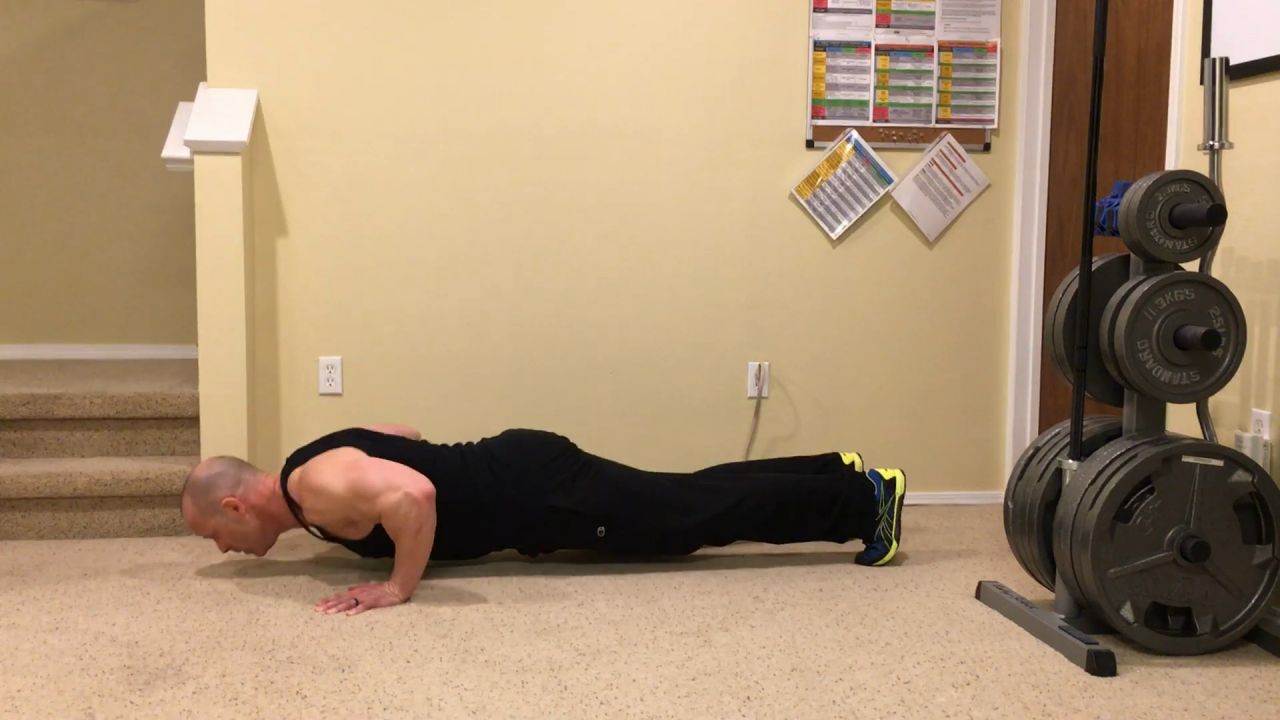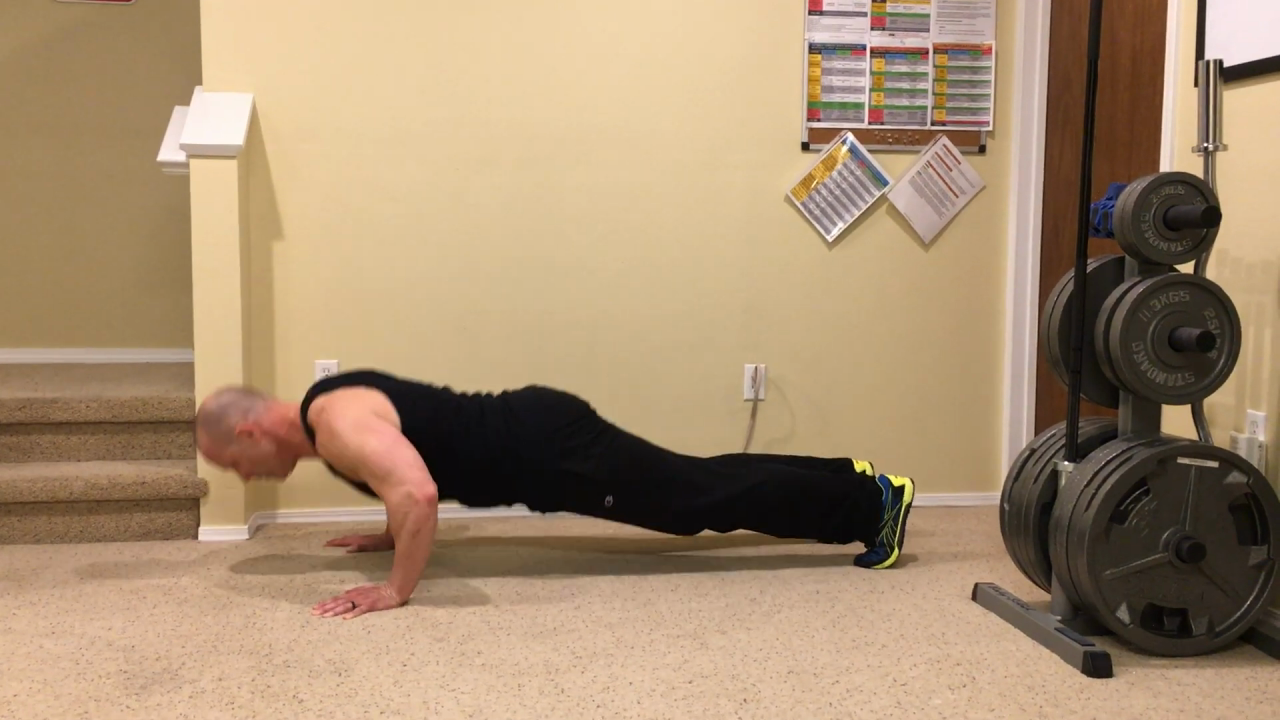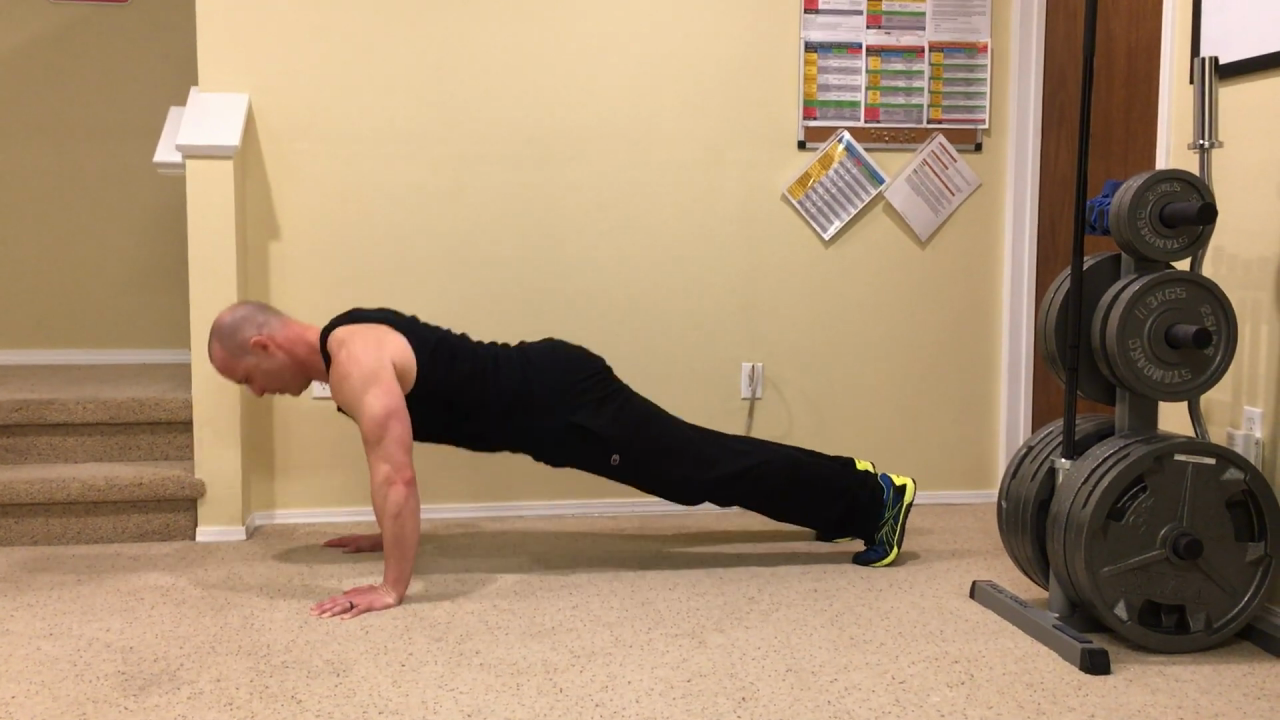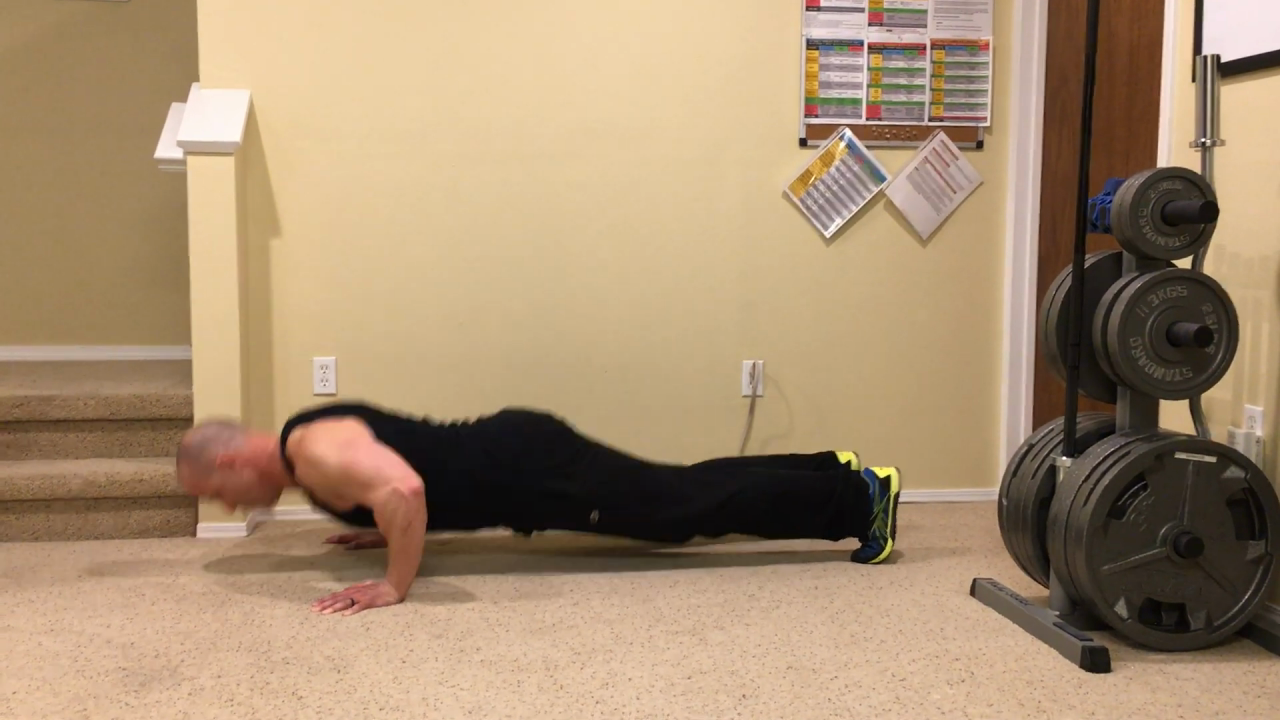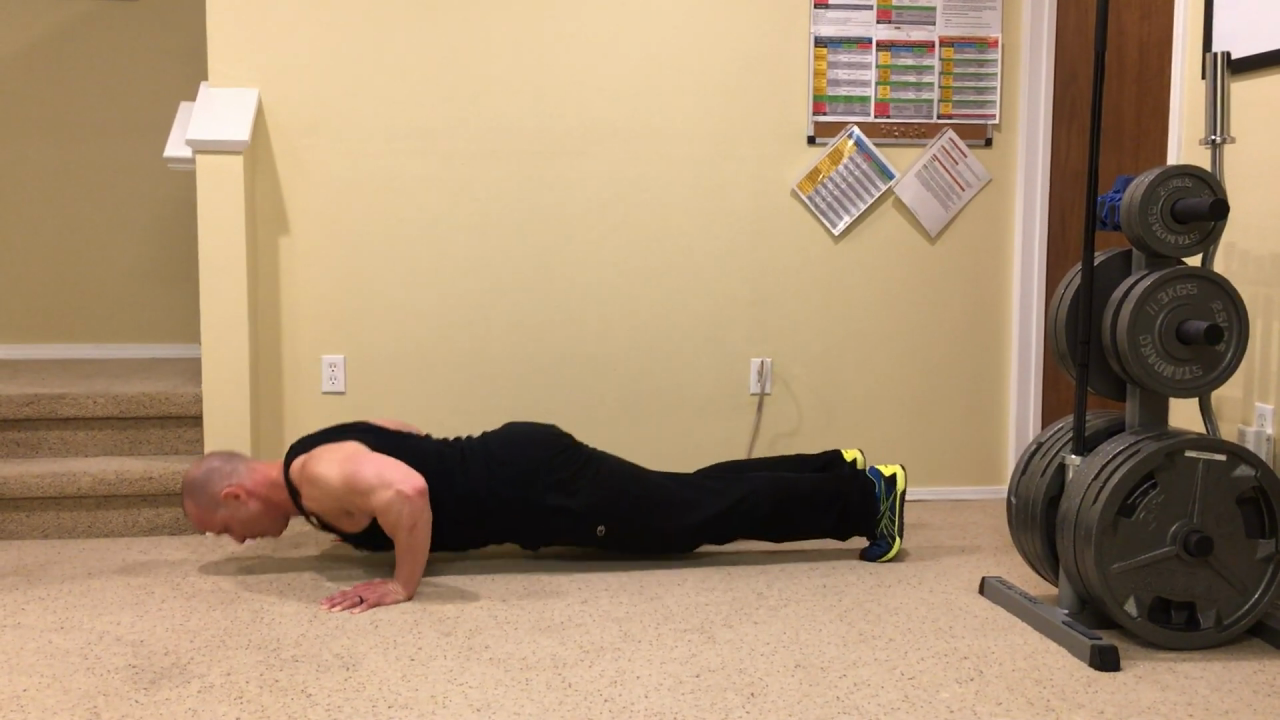
dt=1s
person 1, frame 1
left shoulder: (314, 493)
right shoulder: (316, 469)
left elbow: (417, 493)
right elbow: (407, 437)
left wrist: (398, 586)
right wrist: (380, 536)
left hip: (532, 494)
right hip: (517, 468)
left knee: (703, 514)
right knee: (693, 495)
left ankle: (865, 496)
right ankle: (838, 474)
person 1, frame 2
left shoulder: (333, 426)
right shoulder: (330, 407)
left elbow: (418, 492)
left wrist: (397, 589)
right wrist: (392, 532)
left hip: (548, 449)
right hip: (531, 430)
left knee: (711, 498)
right knee: (703, 484)
left ankle: (872, 500)
right ankle: (854, 480)
person 1, frame 3
left shoulder: (353, 359)
right shoulder: (346, 343)
left elbow: (394, 472)
right elbow: (397, 456)
left wrist: (392, 588)
right wrist: (387, 532)
left hip: (561, 401)
right hip: (546, 390)
left knee: (713, 474)
right knee: (709, 464)
left ankle: (874, 497)
right ankle: (858, 487)
person 1, frame 4
left shoulder: (312, 454)
right shoulder: (315, 431)
left elbow: (406, 491)
left wrist: (393, 585)
right wrist: (388, 534)
left hip: (530, 471)
right hip: (516, 454)
left knee: (696, 505)
right knee: (688, 489)
left ankle: (861, 498)
right ankle: (836, 476)
person 1, frame 5
left shoulder: (313, 481)
right shoulder: (317, 459)
left elbow: (407, 488)
left wrist: (402, 585)
right wrist: (384, 536)
left hip: (533, 488)
right hip: (519, 463)
left knee: (702, 512)
right knee: (697, 494)
left ankle: (866, 494)
right ankle: (841, 472)
